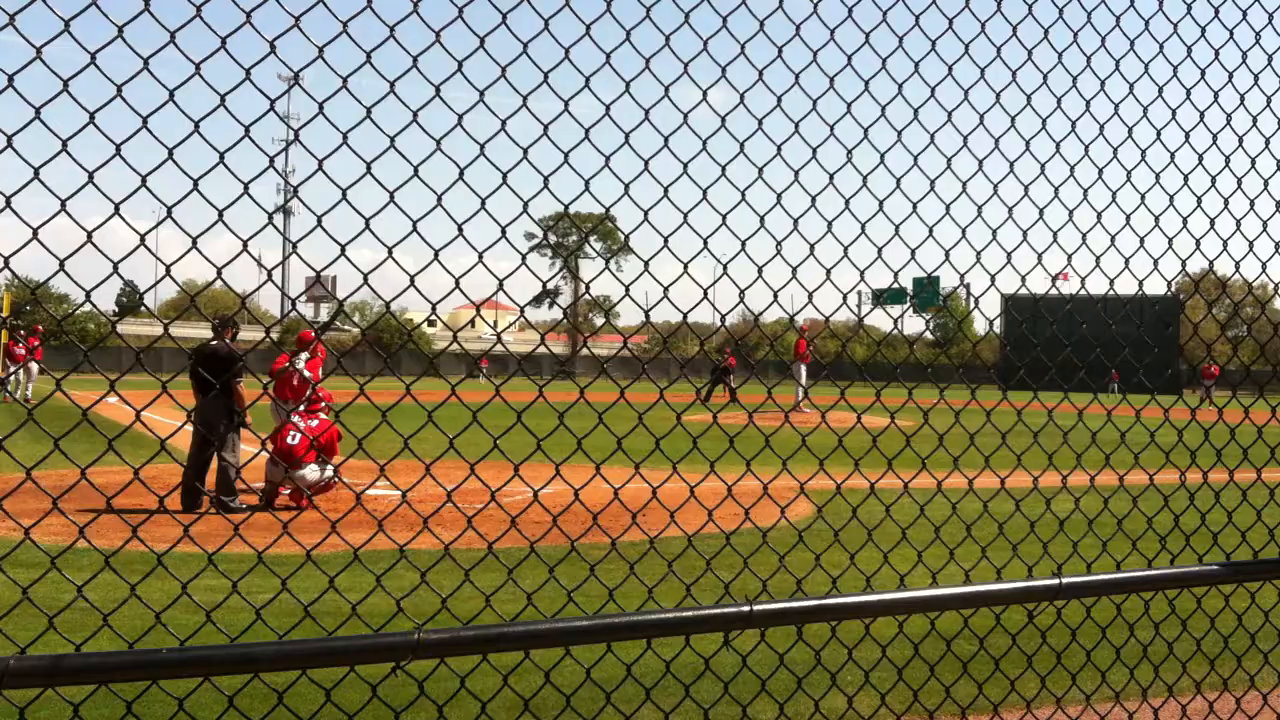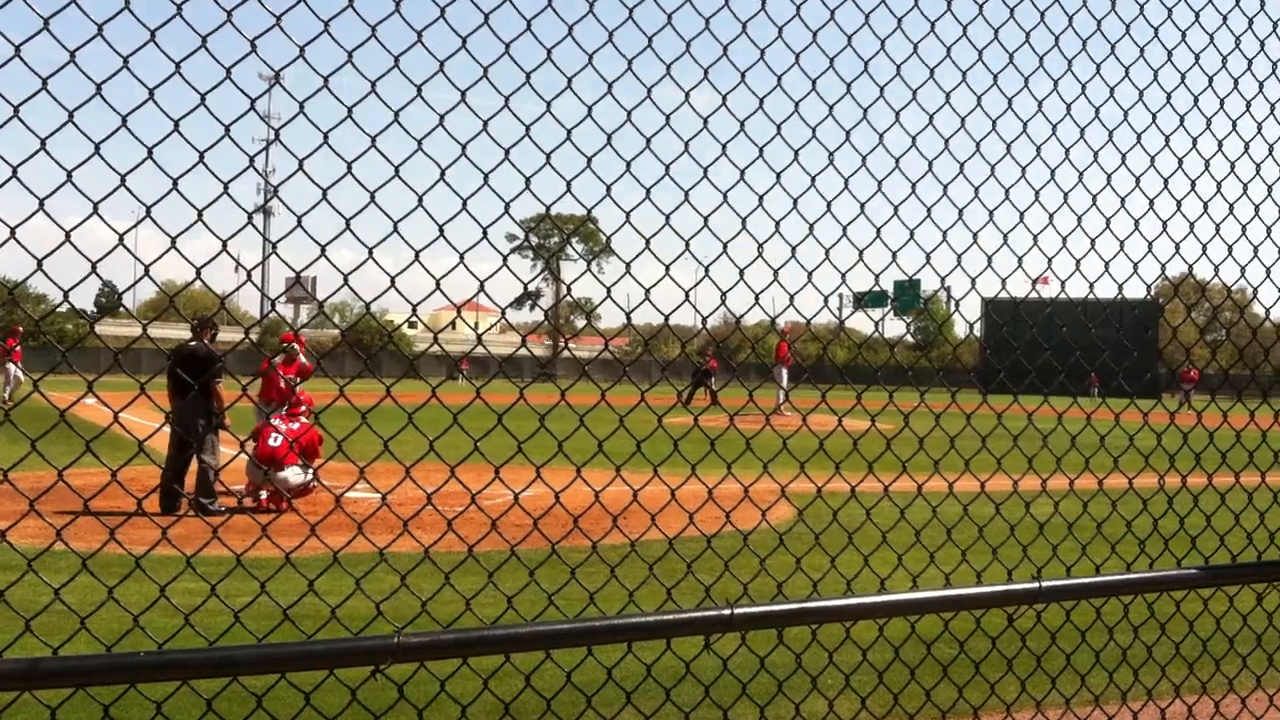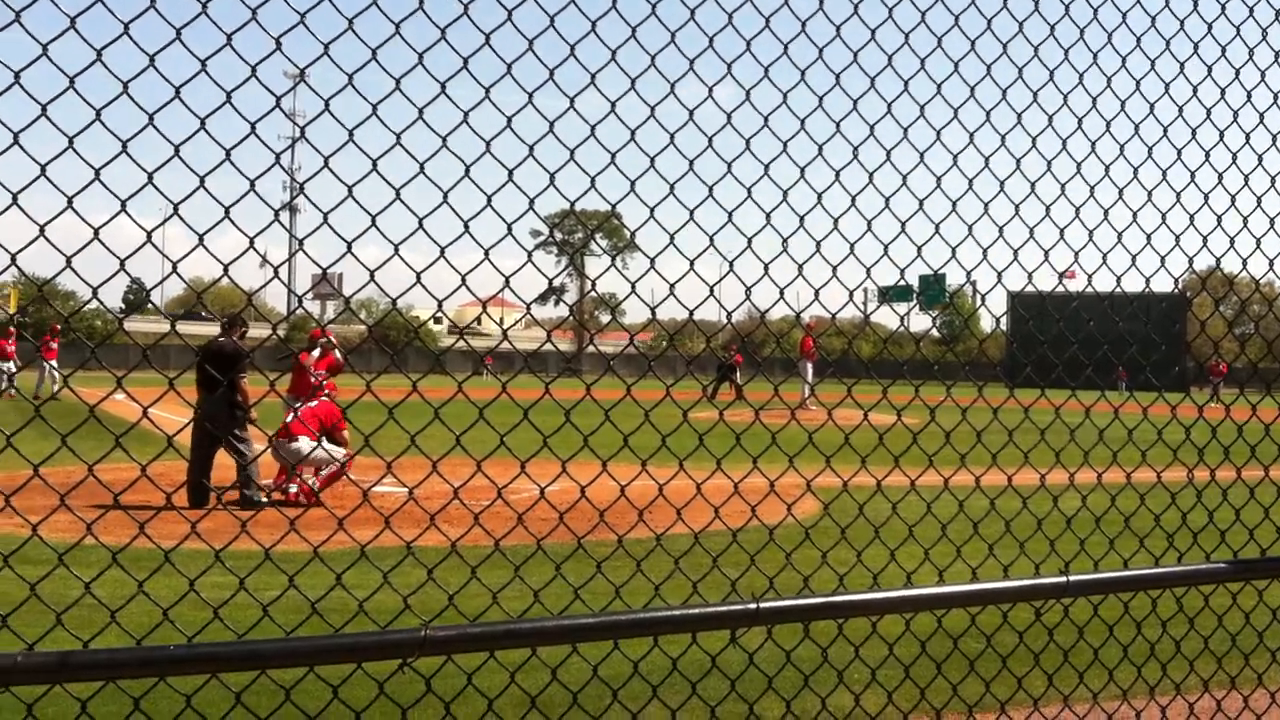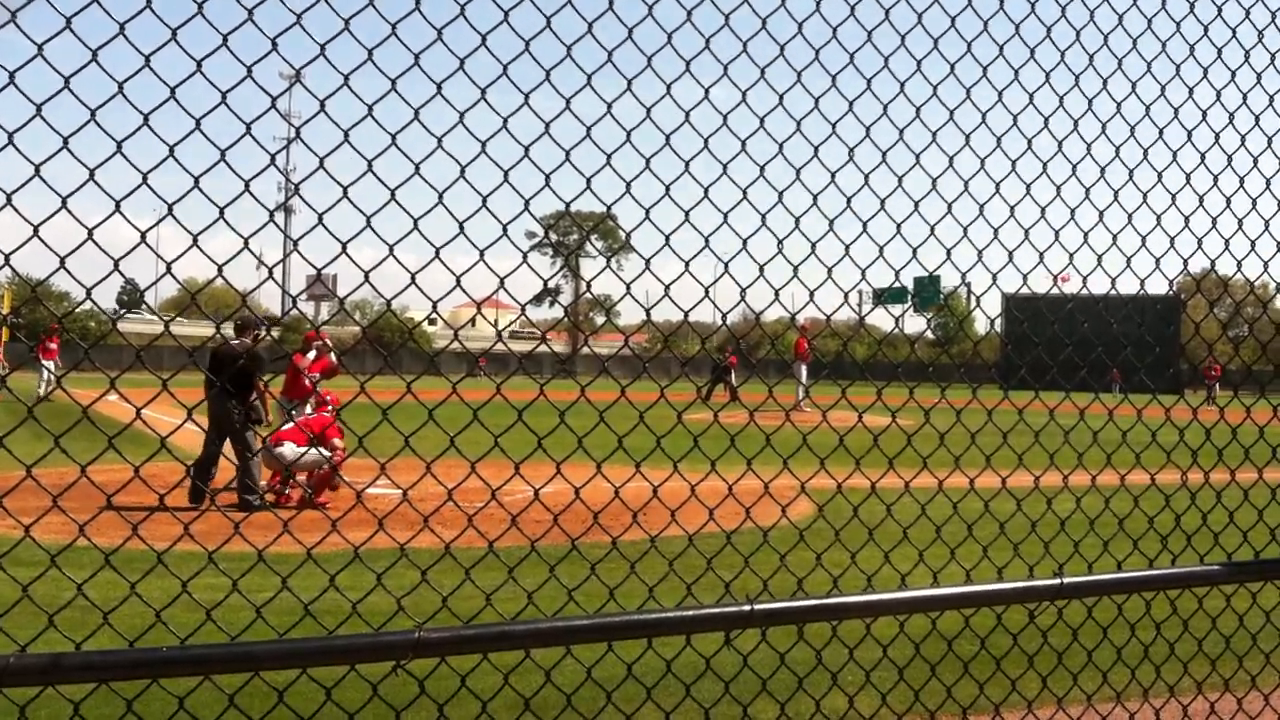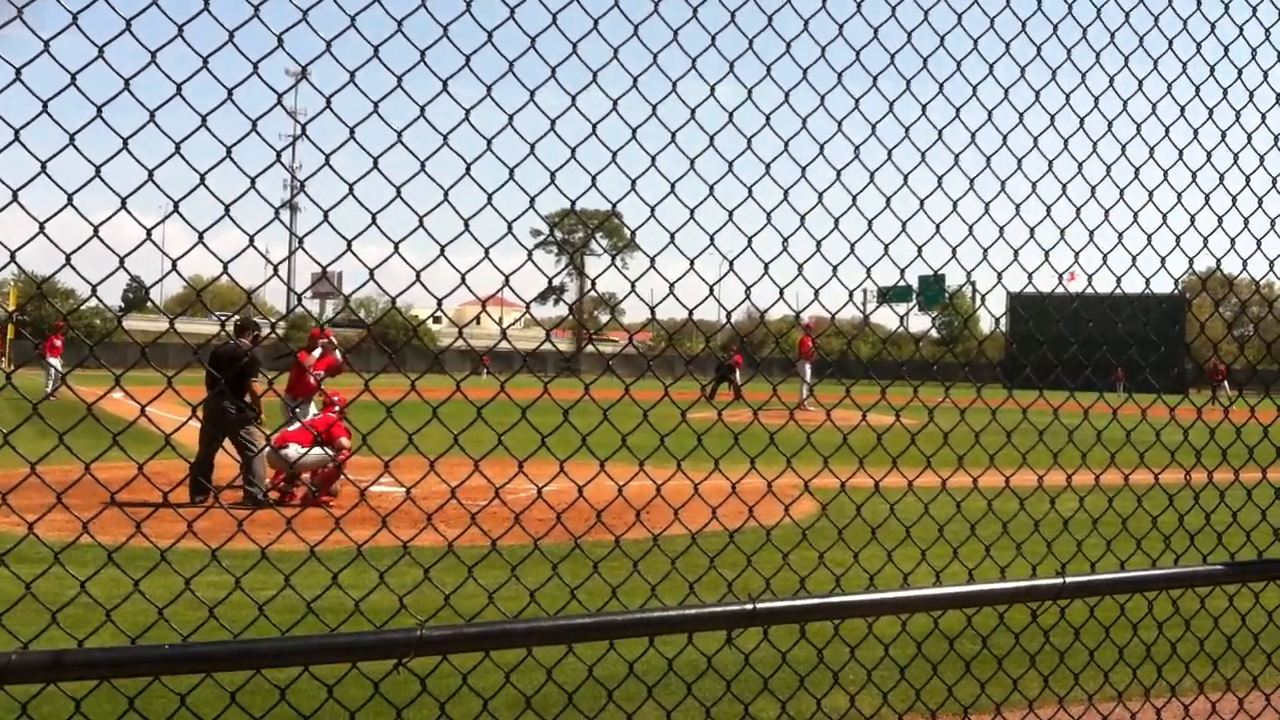
dt=0.4s
person 1, frame 1
left shoulder: (199, 351)
right shoulder: (231, 352)
left elbow: (194, 383)
right elbow: (237, 387)
right wrist: (245, 413)
left hip: (202, 408)
right hip: (224, 409)
left knee: (197, 455)
right knee: (228, 456)
left ankle: (190, 501)
right ankle: (227, 501)
person 1, frame 2
left shoulder: (177, 351)
right shoulder: (210, 353)
left elbow: (170, 385)
right elbow: (216, 387)
right wrist: (223, 414)
left hip: (180, 409)
right hip: (202, 411)
left knee: (176, 458)
right knee: (208, 459)
left ankle: (169, 503)
right ankle: (205, 504)
person 1, frame 3
left shoulder: (206, 347)
right shoulder: (238, 349)
left elbow: (199, 380)
right elbow: (241, 382)
right wrist: (249, 409)
left hip: (204, 404)
right hip: (226, 406)
left knee: (200, 453)
right knee: (244, 452)
left ankle: (197, 498)
right ankle: (251, 497)
person 1, frame 4
left shoulder: (218, 350)
right shoulder: (253, 353)
left elbow: (208, 382)
right elbow: (259, 386)
right wrist: (266, 412)
left hip: (216, 405)
right hip: (238, 408)
left knee: (210, 451)
right knee: (249, 455)
left ankle: (197, 496)
right ankle: (250, 500)
person 1, frame 5
left shoulder: (218, 350)
right shoulder: (249, 354)
left elbow: (209, 380)
right elbow: (253, 387)
right wrist: (260, 411)
left hip: (212, 405)
right hip: (234, 407)
left knee: (206, 451)
right knee: (254, 451)
left ankle: (198, 494)
right ankle: (256, 496)
